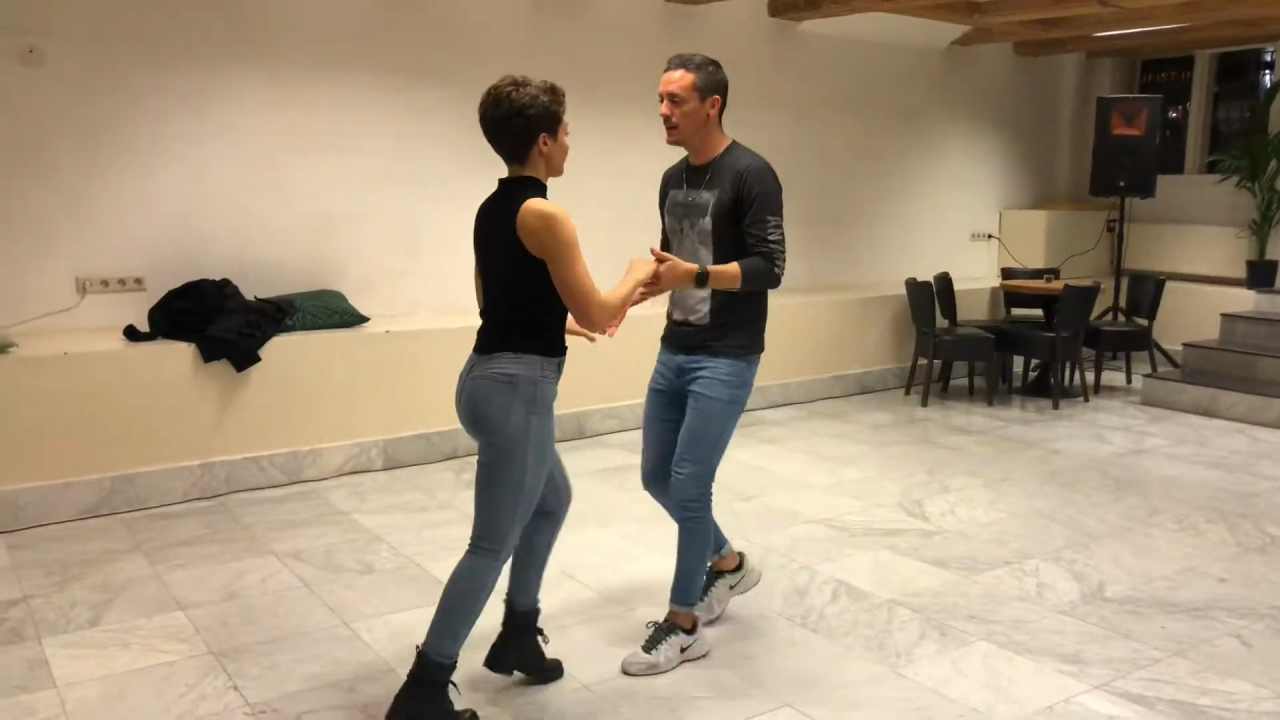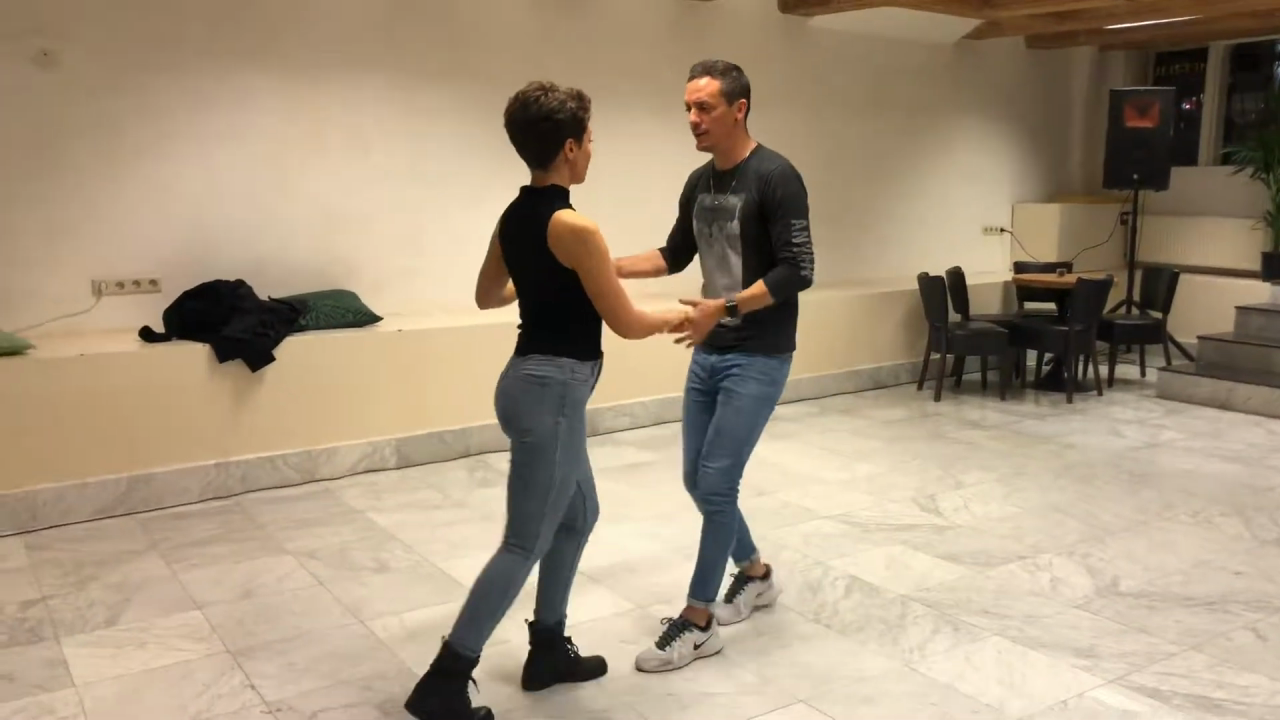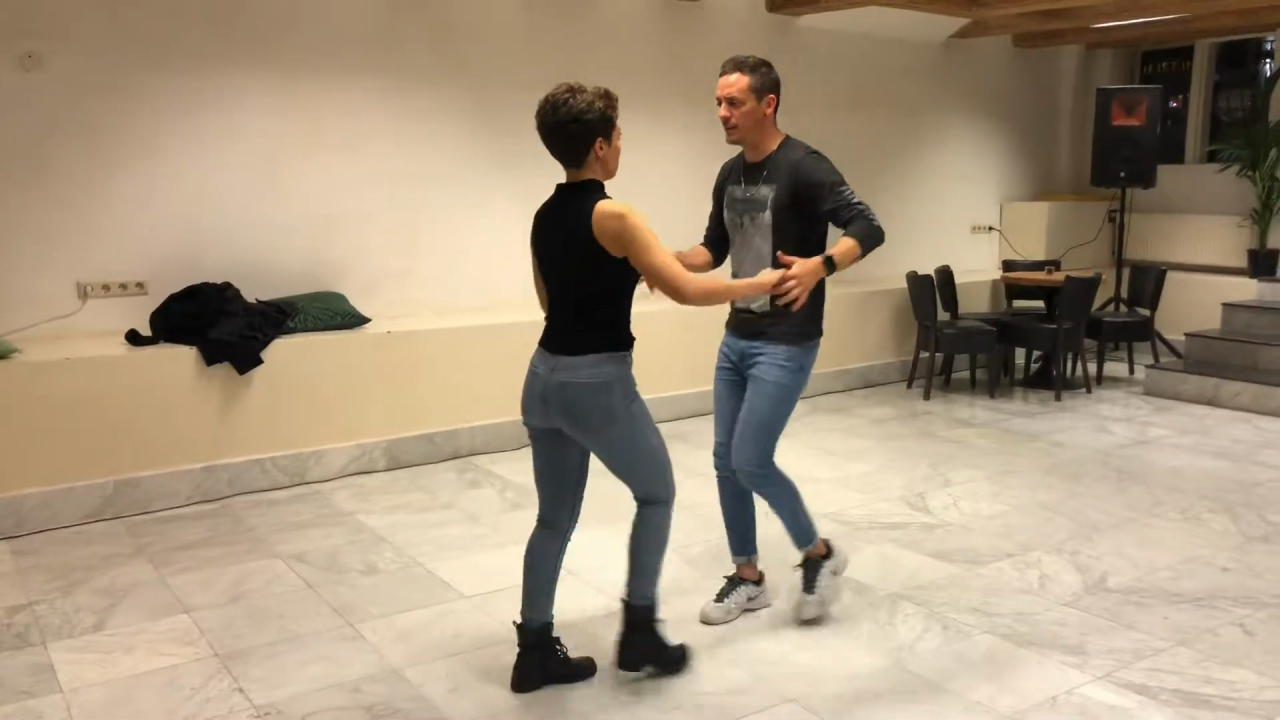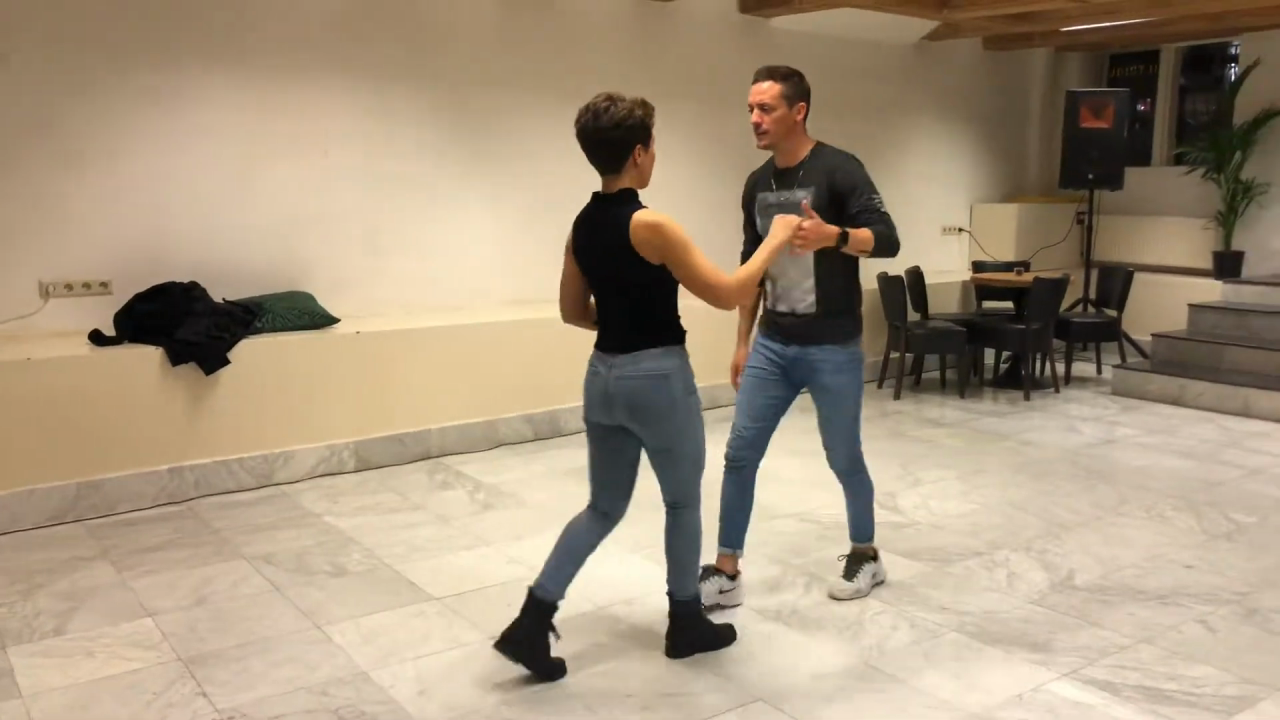
dt=0.3s
person 1, frame 1
left shoulder: (492, 210)
right shoulder: (543, 215)
right elbow: (596, 316)
left wrist: (557, 317)
right wrist: (637, 274)
left hip: (491, 376)
right hip: (517, 389)
left knee: (551, 501)
right knee: (493, 542)
left ankle: (518, 633)
person 1, frame 2
left shoulder: (514, 216)
right shoulder: (573, 226)
left elbow: (486, 295)
right elbow: (626, 324)
right wrist: (673, 316)
left hip: (530, 380)
right hip: (552, 390)
left knee: (577, 515)
right knee: (525, 542)
left ankle: (548, 648)
person 1, frame 3
left shoulder: (545, 217)
right shoulder: (611, 216)
right elbow: (686, 290)
right wrist: (761, 281)
left hip: (544, 377)
right hip: (597, 383)
left knee: (554, 517)
right knee: (657, 495)
left ankle: (535, 650)
right ankle: (638, 630)
person 1, frame 4
left shoulder: (584, 224)
right shoulder: (650, 226)
left elbow: (573, 311)
right elbow: (727, 294)
right wrist: (776, 239)
left hip: (604, 376)
right hip: (658, 377)
left knee: (604, 507)
right knee: (683, 502)
left ankle: (531, 624)
right ankle: (686, 623)
person 2, frame 1
left shoulder: (751, 174)
right shoulder: (673, 180)
left elbow: (770, 269)
left wrist: (695, 275)
right wrist: (624, 299)
left hip: (726, 360)
right hip: (675, 352)
left knee: (689, 486)
right knee: (656, 476)
left ankle: (683, 624)
right ankle: (727, 562)
person 2, frame 2
left shoulder: (776, 177)
right shoulder: (698, 184)
left elbow: (798, 272)
right elbow: (674, 255)
left wrist: (724, 307)
right wrist: (608, 267)
left hip: (758, 358)
right hip: (707, 354)
left knee: (716, 482)
right knee: (697, 480)
left ankle: (698, 619)
right ankle: (754, 572)
person 2, frame 3
left shoulder: (804, 167)
right shoulder: (728, 175)
left elbow: (869, 230)
left wrist: (821, 264)
right wrist: (677, 261)
left hip: (787, 343)
right hip: (736, 339)
left knee: (752, 462)
right knee: (727, 459)
left ankle: (818, 554)
right ankle: (747, 576)
person 2, frame 4
left shoulder: (839, 169)
right shoulder: (757, 184)
left elbow: (887, 239)
left wrist: (834, 235)
right wrist: (743, 341)
left hip: (832, 345)
right hip: (773, 344)
left knee: (842, 457)
right knee: (740, 453)
left ankle: (864, 554)
right ankle: (726, 570)
